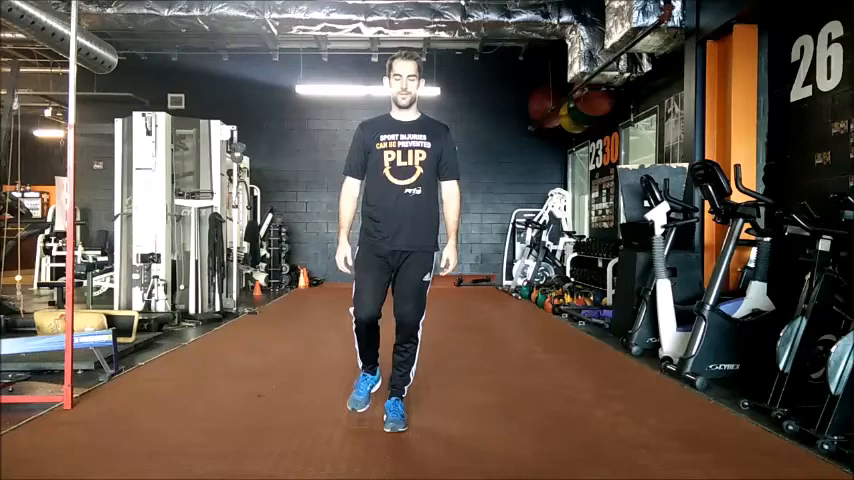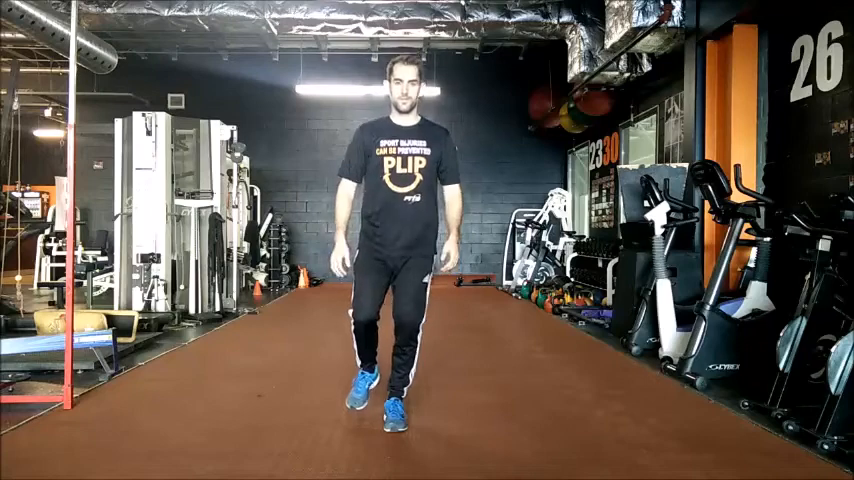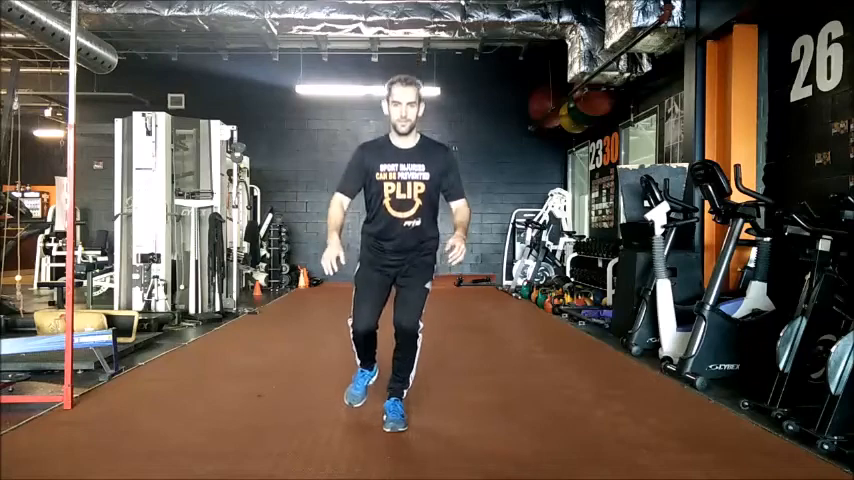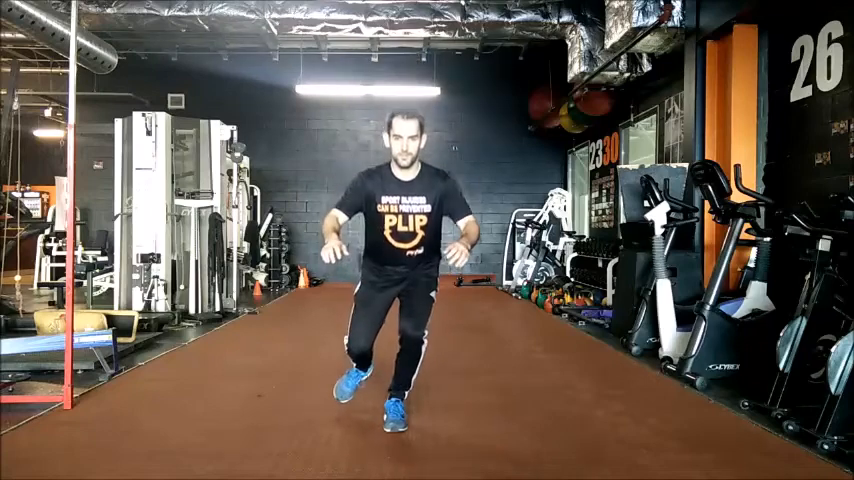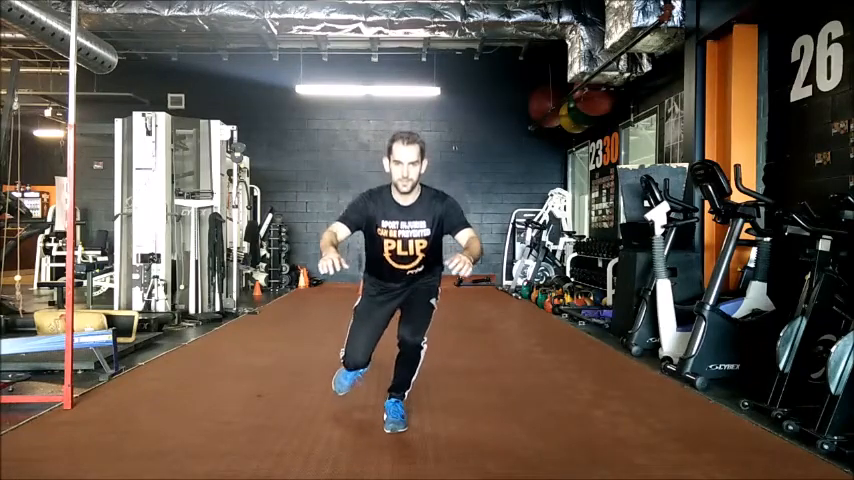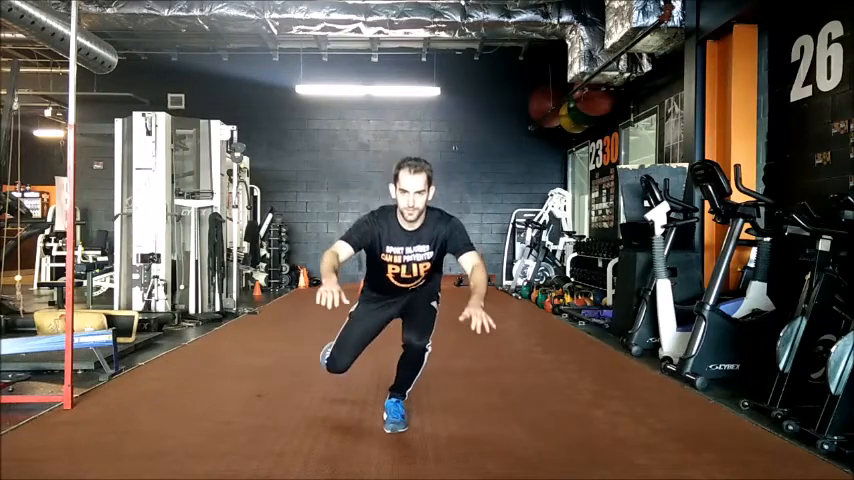
dt=0.4s
person 1, frame 1
left shoulder: (438, 133)
right shoulder: (368, 131)
left elbow: (450, 190)
right elbow: (351, 187)
left wrist: (452, 242)
right wrist: (343, 238)
left hip: (419, 246)
right hip: (373, 245)
left knee: (409, 323)
right knee: (364, 314)
left ankle: (396, 398)
right ankle: (369, 373)
person 1, frame 2
left shoulder: (438, 137)
right shoulder: (368, 134)
left elbow: (452, 191)
right elbow: (347, 188)
left wrist: (453, 236)
right wrist: (340, 239)
left hip: (418, 249)
right hip: (373, 246)
left knee: (409, 323)
right knee: (363, 315)
left ankle: (396, 398)
right ankle: (367, 371)
person 1, frame 3
left shoulder: (439, 156)
right shoulder: (367, 154)
left elbow: (460, 205)
right elbow: (340, 201)
left wrist: (460, 233)
right wrist: (333, 238)
left hip: (419, 257)
right hip: (375, 255)
left knee: (408, 326)
right knee: (362, 324)
left ankle: (396, 398)
right ankle: (366, 370)
person 1, frame 4
left shoulder: (441, 183)
right shoulder: (368, 181)
left elbow: (470, 224)
right elbow: (335, 216)
left wrist: (465, 243)
right wrist: (331, 237)
left hip: (421, 273)
right hip: (377, 272)
left knee: (413, 334)
right knee: (357, 344)
left ankle: (396, 399)
right ankle: (361, 368)
person 1, frame 5
left shoulder: (441, 204)
right shoulder: (369, 202)
left elbow: (471, 239)
right elbow: (334, 231)
left wrist: (467, 255)
right wrist: (329, 248)
left hip: (422, 285)
right hip: (378, 285)
left knee: (412, 339)
right knee: (354, 359)
left ankle: (396, 399)
right ankle: (355, 367)
person 1, frame 6
left shoulder: (446, 226)
right shoulder: (374, 223)
left elbow: (474, 265)
right elbow: (334, 253)
left wrist: (476, 301)
right wrist: (329, 280)
left hip: (422, 294)
right hip: (377, 296)
left knee: (416, 343)
right knee: (336, 364)
left ankle: (396, 400)
right ankle: (337, 348)
